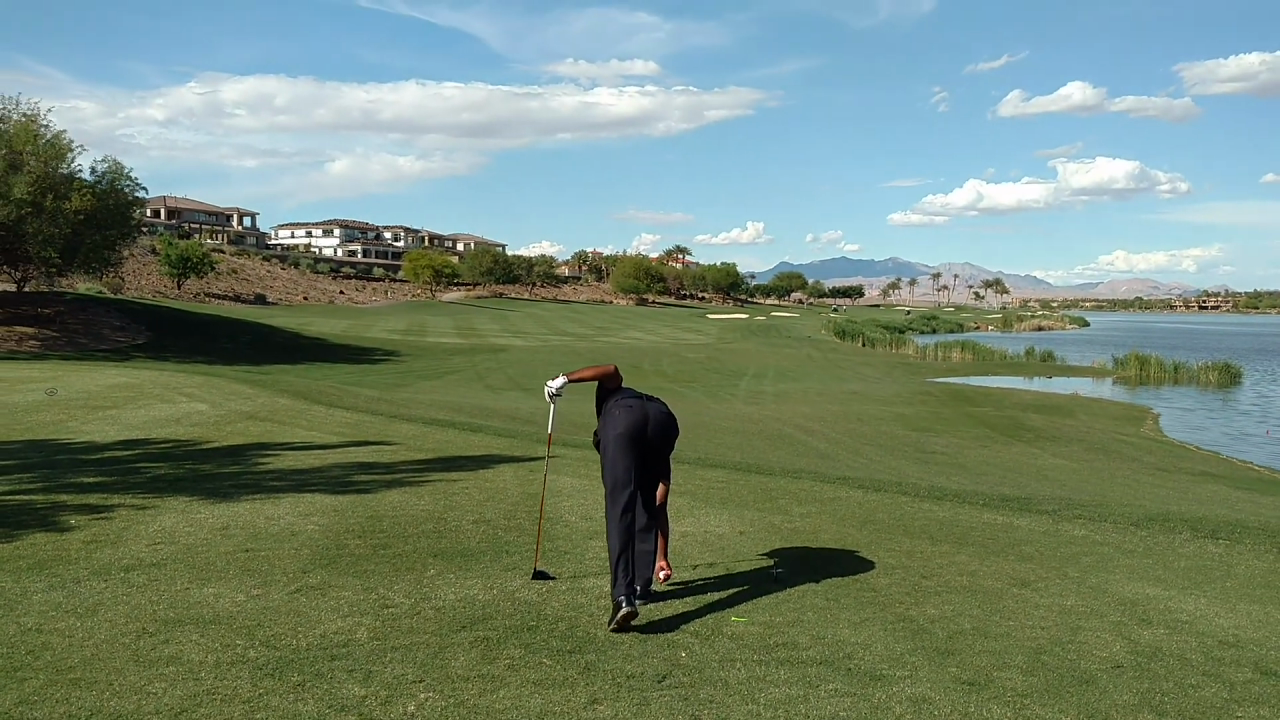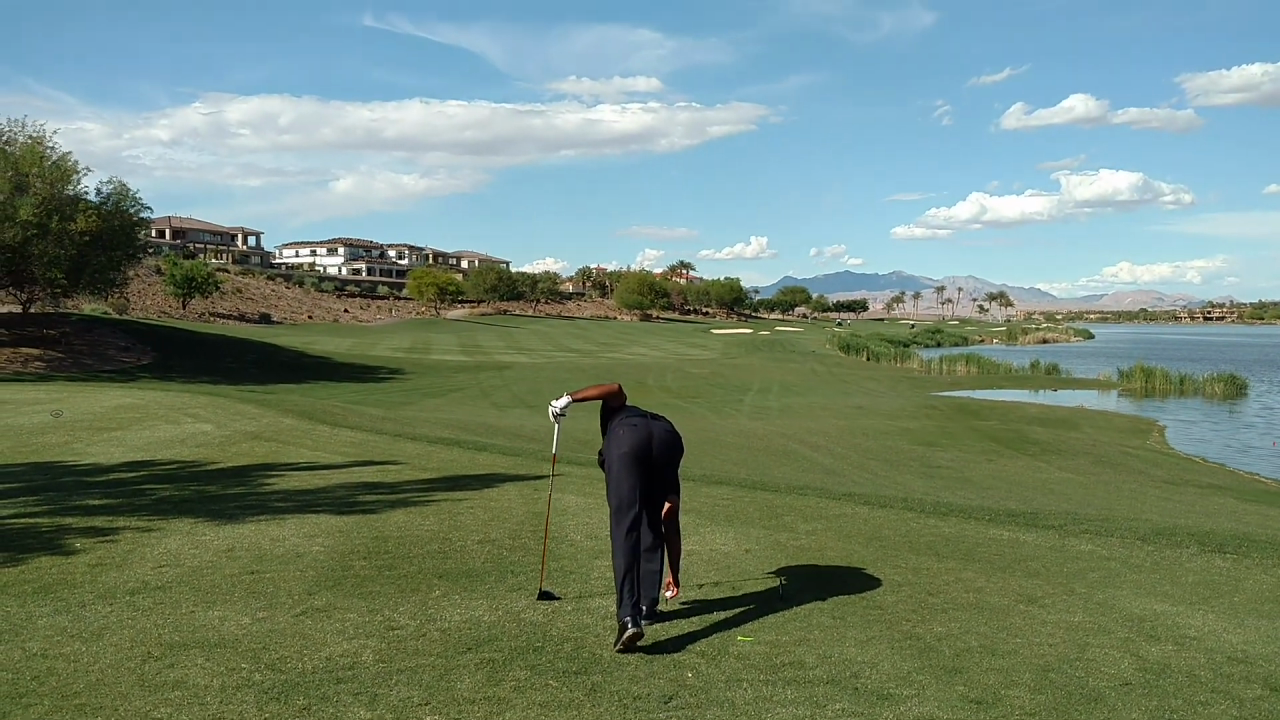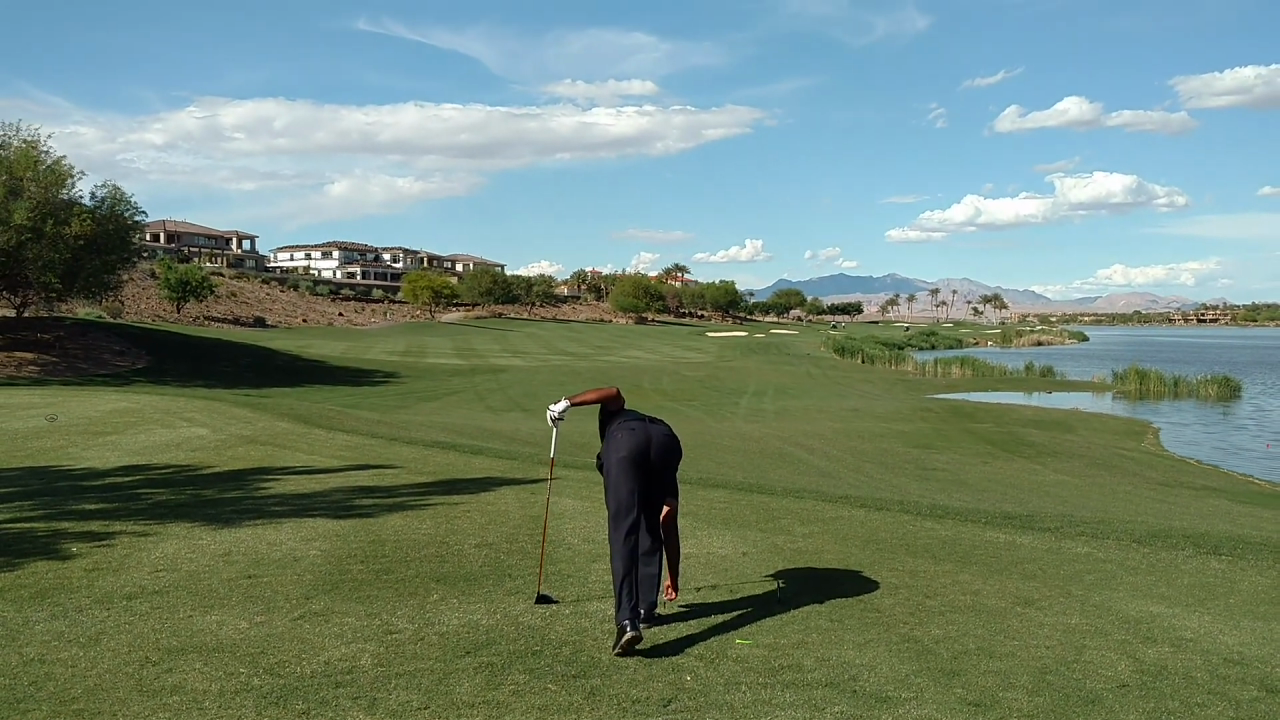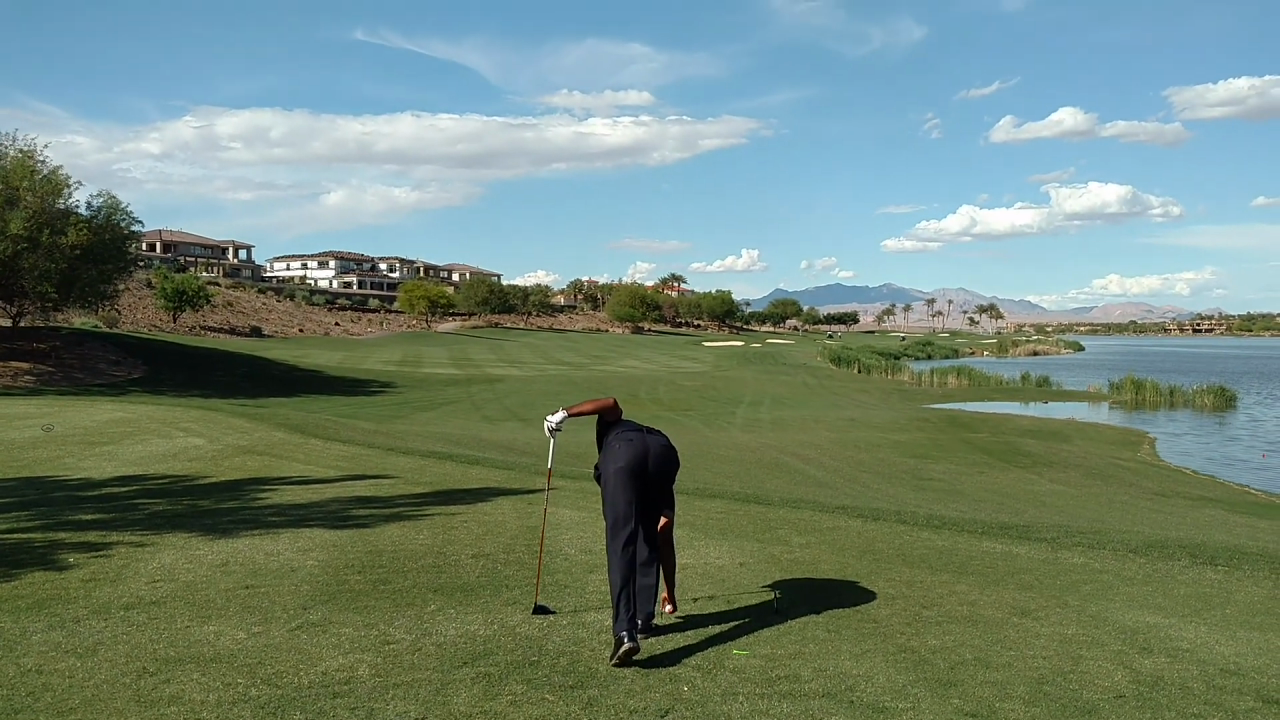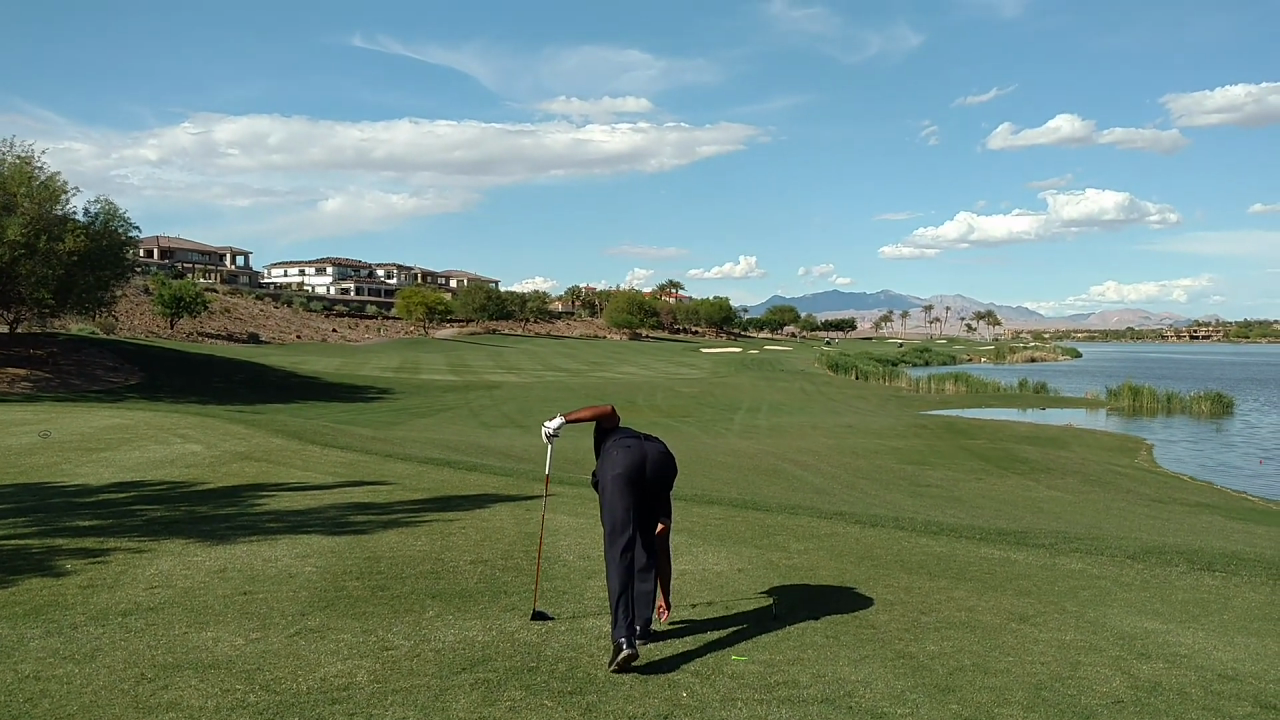
dt=0.5s
person 1, frame 1
left shoulder: (612, 399)
left elbow: (612, 372)
right elbow: (660, 507)
left wrist: (565, 379)
right wrist: (661, 558)
left hip: (622, 418)
right hip: (664, 422)
left knee: (620, 510)
right knee: (647, 506)
left ankle: (623, 597)
right ankle: (641, 585)
person 1, frame 2
left shoulder: (617, 417)
left elbow: (616, 390)
right elbow: (670, 523)
left wrist: (569, 398)
right wrist: (674, 575)
left hip: (627, 436)
right hip: (669, 440)
left knee: (625, 530)
right knee: (653, 524)
left ankle: (629, 618)
right ankle: (647, 605)
person 1, frame 3
left shoulder: (615, 421)
left elbow: (614, 394)
right elbow: (669, 527)
left wrist: (567, 403)
right wrist: (673, 579)
left hip: (625, 441)
right hip: (667, 444)
left knee: (623, 534)
right knee: (651, 528)
left ankle: (627, 621)
right ankle: (646, 609)
person 1, frame 4
left shoulder: (612, 431)
left elbow: (611, 404)
right elbow: (665, 539)
left wrist: (564, 413)
right wrist: (670, 591)
left hip: (622, 451)
right hip: (664, 455)
left knee: (621, 544)
right knee: (649, 539)
left ankle: (625, 632)
right ankle: (643, 620)
person 1, frame 5
left shoulder: (611, 438)
left elbow: (609, 411)
right elbow: (662, 546)
left wrist: (562, 419)
right wrist: (664, 597)
left hip: (620, 459)
right hip: (662, 461)
left knee: (619, 551)
right knee: (648, 545)
left ankle: (624, 638)
right ankle: (641, 626)
